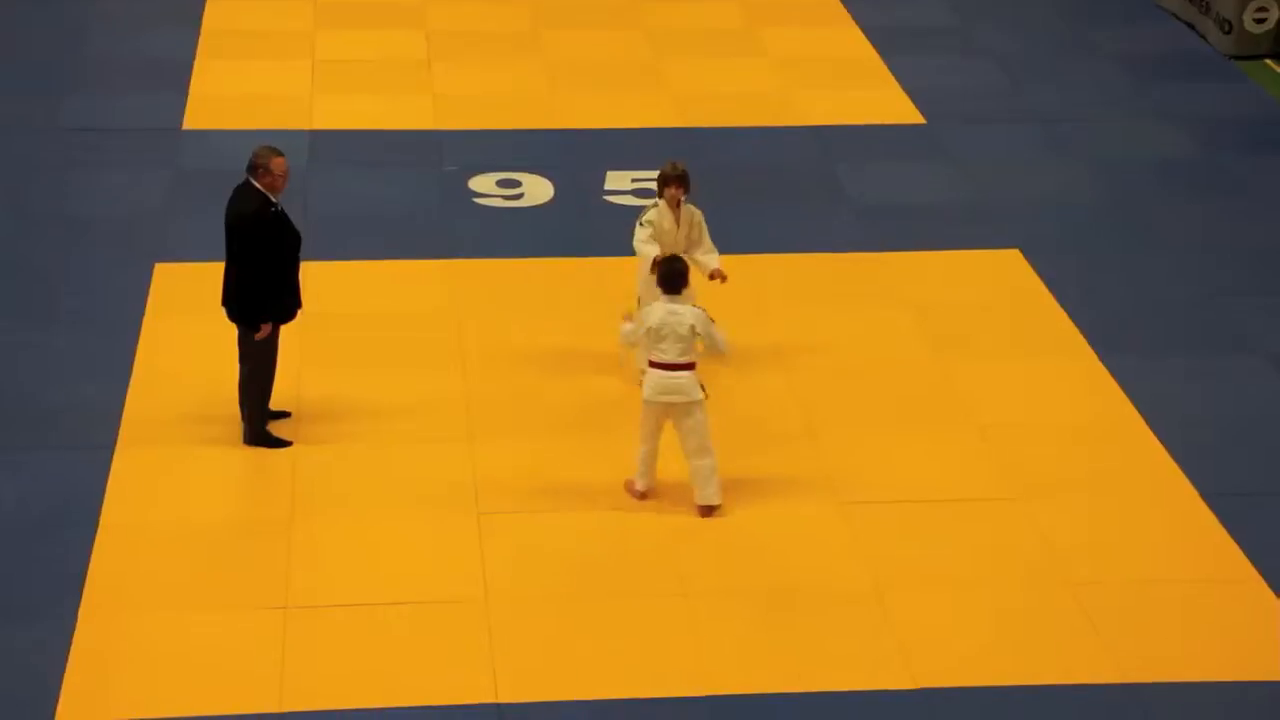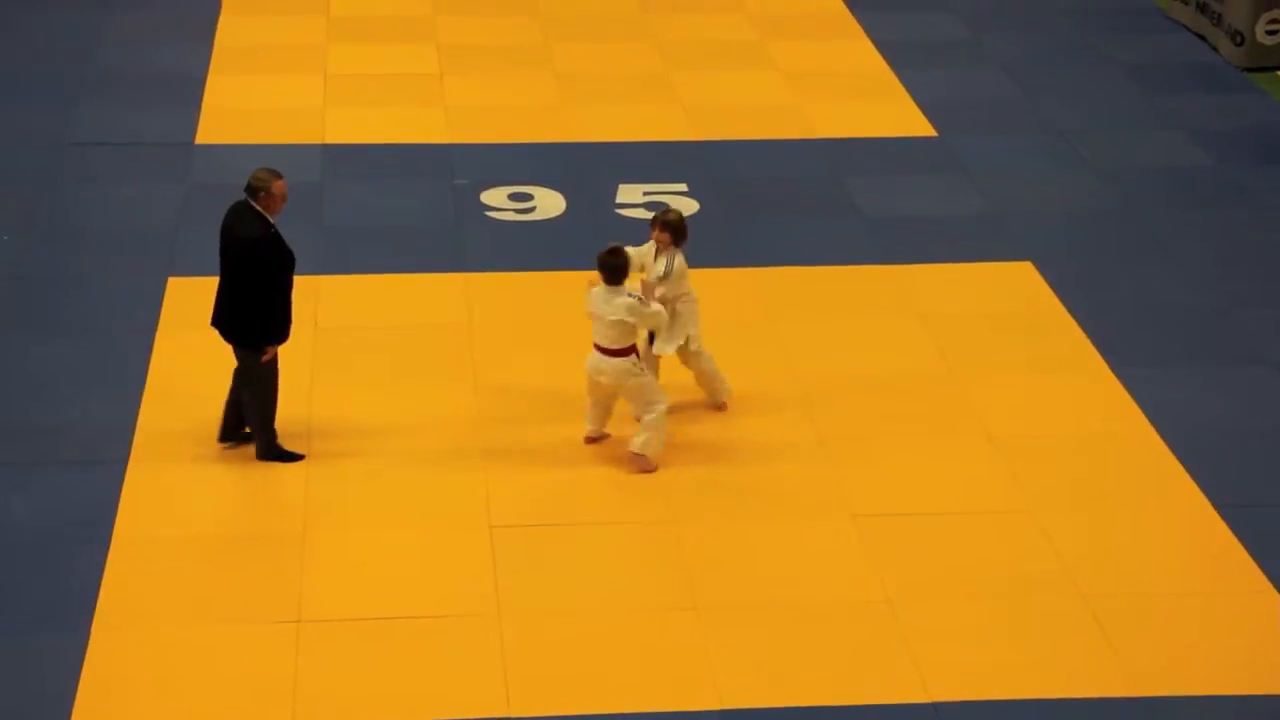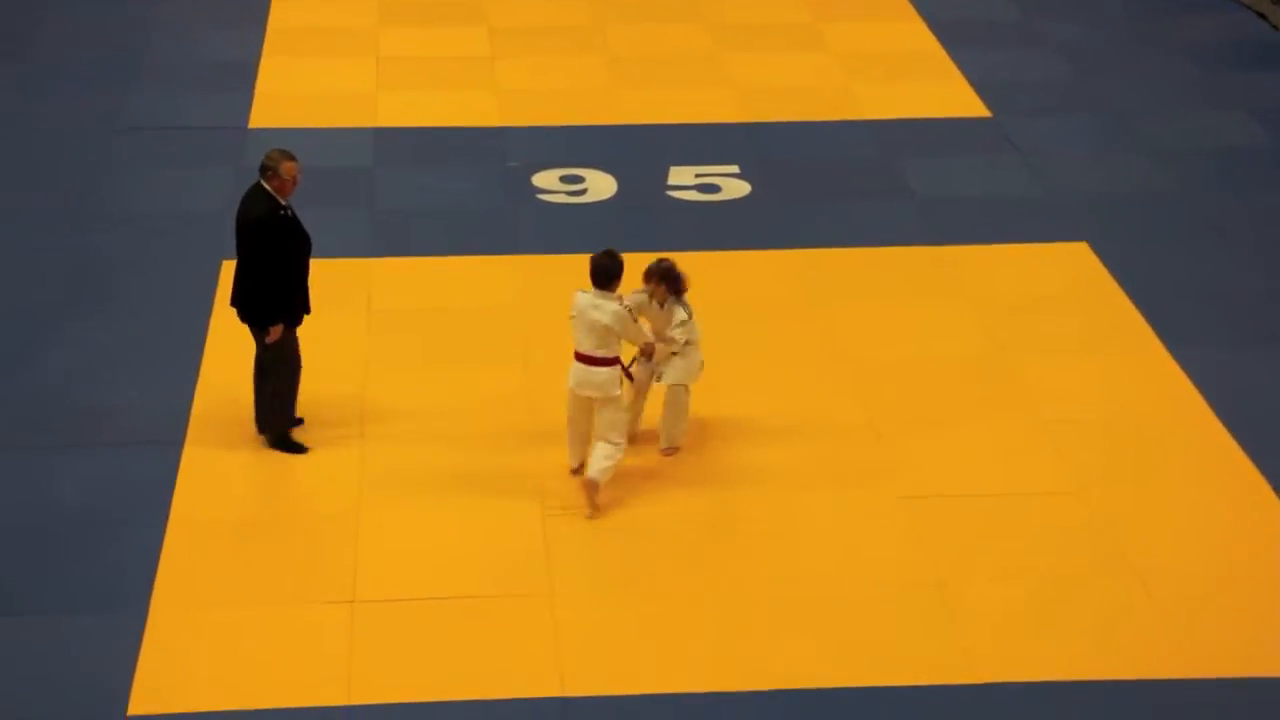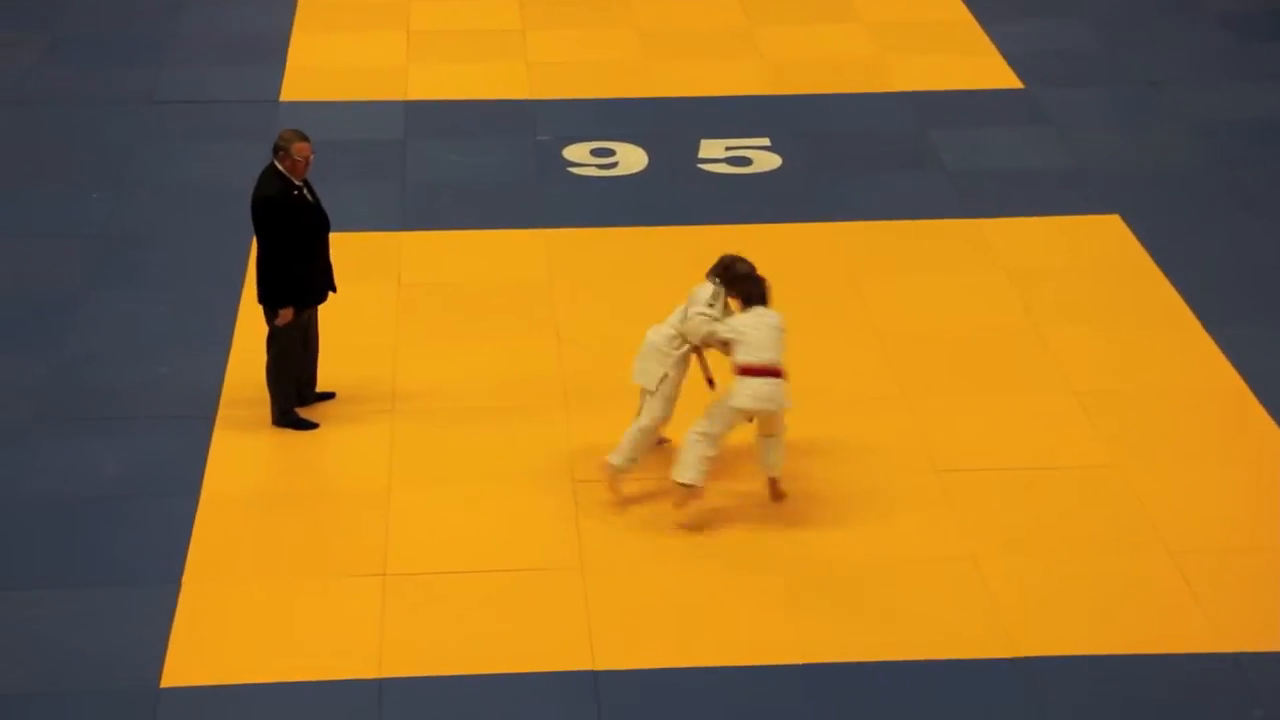
dt=0.7s
person 1, frame 1
left shoulder: (247, 192)
right shoulder: (255, 212)
right elbow: (256, 269)
right wrist: (264, 315)
left hip: (249, 296)
right hip: (256, 301)
left knee: (255, 360)
right knee: (259, 362)
left ankle: (255, 409)
right ankle: (255, 430)
person 1, frame 2
left shoulder: (238, 211)
right shoulder: (258, 237)
right elbow: (260, 292)
right wrist: (270, 337)
left hip: (237, 313)
right hip: (251, 322)
left knee: (248, 374)
right knee: (261, 380)
left ankle: (232, 429)
right ankle: (266, 445)
person 1, frame 3
left shoulder: (264, 196)
right shoulder: (262, 215)
right elbow: (265, 272)
right wrist: (274, 318)
left hip: (271, 300)
right hip: (267, 305)
left knee: (271, 361)
right knee: (284, 364)
left ankle: (271, 419)
right ankle: (276, 431)
person 1, frame 4
left shoulder: (292, 178)
right shoulder: (271, 195)
right elbow: (275, 254)
left wrist: (313, 282)
right wrist: (284, 301)
left hip: (303, 279)
right hip: (285, 287)
left knee: (306, 341)
right knee: (285, 347)
left ankle: (304, 392)
right ankle: (283, 411)
person 2, frame 1
left shoulder: (648, 314)
right shoulder: (696, 315)
left elbow: (631, 340)
right elbow: (720, 345)
left wrist: (630, 322)
right wrist: (705, 335)
left hip: (655, 381)
right hip: (685, 383)
left knee: (648, 437)
right knee: (699, 444)
left ankle: (641, 485)
right ankle: (707, 499)
person 2, frame 2
left shoulder: (594, 296)
right shoulder: (632, 302)
right elbow: (658, 320)
right wrist: (649, 298)
left hip: (597, 361)
right hip: (624, 367)
left knee: (600, 398)
right knee: (655, 405)
left ankle: (594, 432)
right ankle: (640, 453)
person 2, frame 3
left shoulder: (577, 299)
right shoulder: (620, 311)
right elbow: (641, 341)
right wrist: (649, 346)
left hip: (579, 371)
right hip: (606, 377)
left knee: (577, 422)
right knee: (612, 437)
left ankle: (578, 464)
right ankle: (593, 479)
person 2, frame 4
left shoulder: (733, 323)
right shoulder: (777, 319)
left hip: (749, 389)
right hip: (774, 389)
left knee: (703, 434)
right knee: (771, 433)
left ankle: (688, 484)
right ankle: (774, 482)
person 3, frame 1
left shoulder: (693, 215)
right shoulder: (652, 212)
left elbow: (702, 246)
right elbow: (641, 241)
left wrist: (713, 267)
right wrist: (656, 258)
right hip: (653, 269)
right ankle: (648, 365)
person 3, frame 2
left shoulder: (672, 262)
right shoulder: (652, 248)
left elbow: (653, 291)
right elbow: (635, 256)
left hip: (678, 312)
left knee: (693, 357)
right knee: (649, 356)
left ankle: (719, 394)
person 3, frame 3
left shoulder: (680, 310)
right shoulder: (644, 298)
left elbow: (674, 341)
left hip: (683, 347)
right hip: (656, 343)
left knee: (676, 389)
right knee: (639, 383)
left ankle: (670, 441)
right ankle: (630, 426)
person 3, frame 4
left shoulder: (717, 294)
right shoulder: (711, 294)
right elbow: (700, 327)
left hip: (670, 349)
right hip: (666, 351)
right knee: (653, 414)
left ankle: (652, 436)
right ankle: (616, 464)
